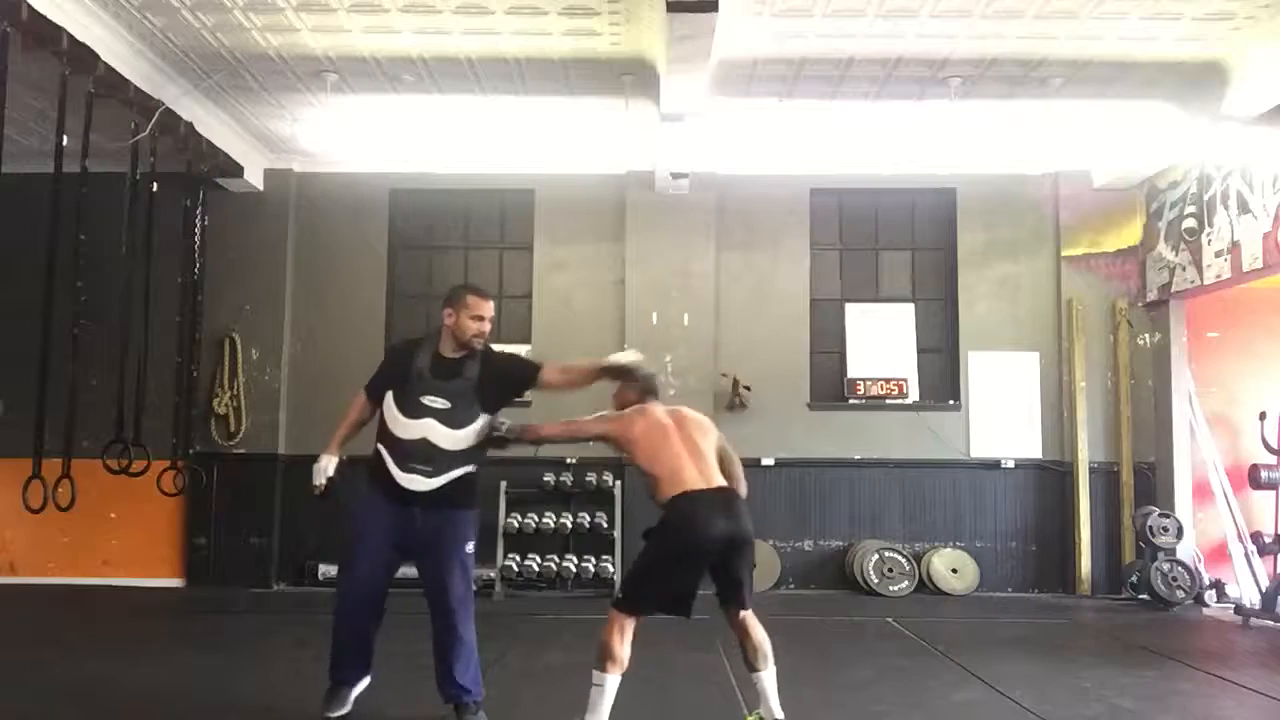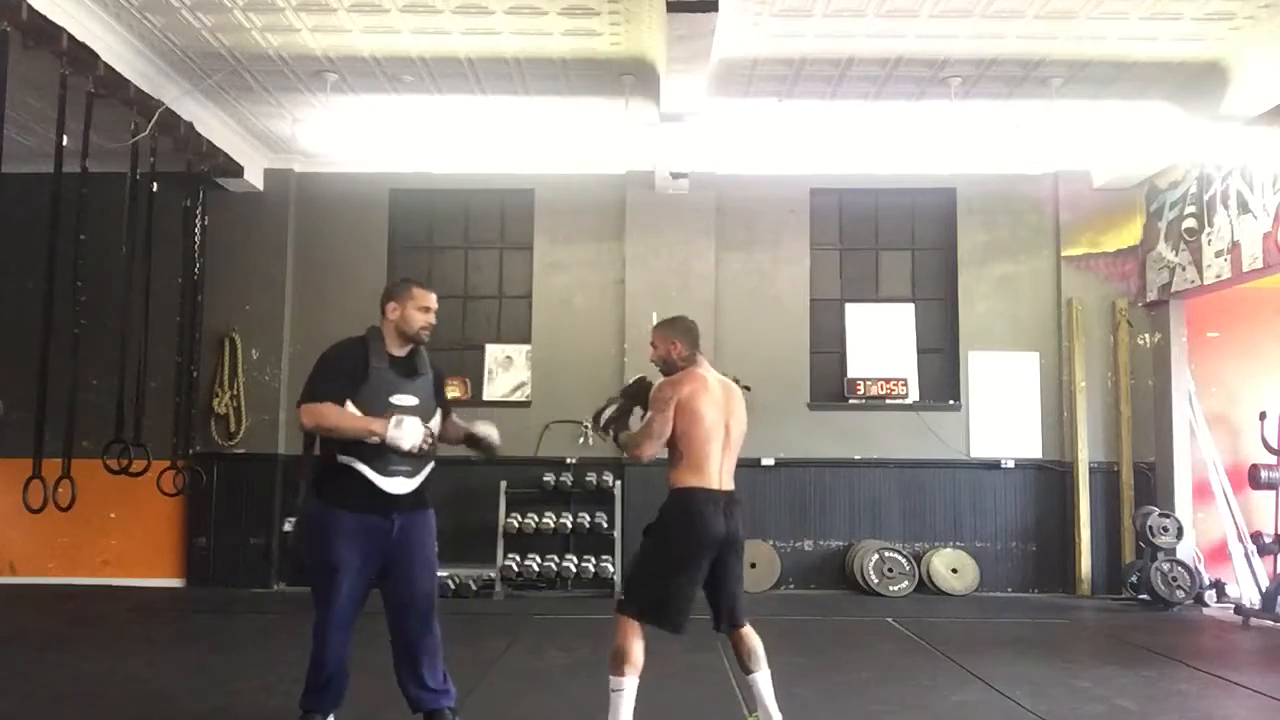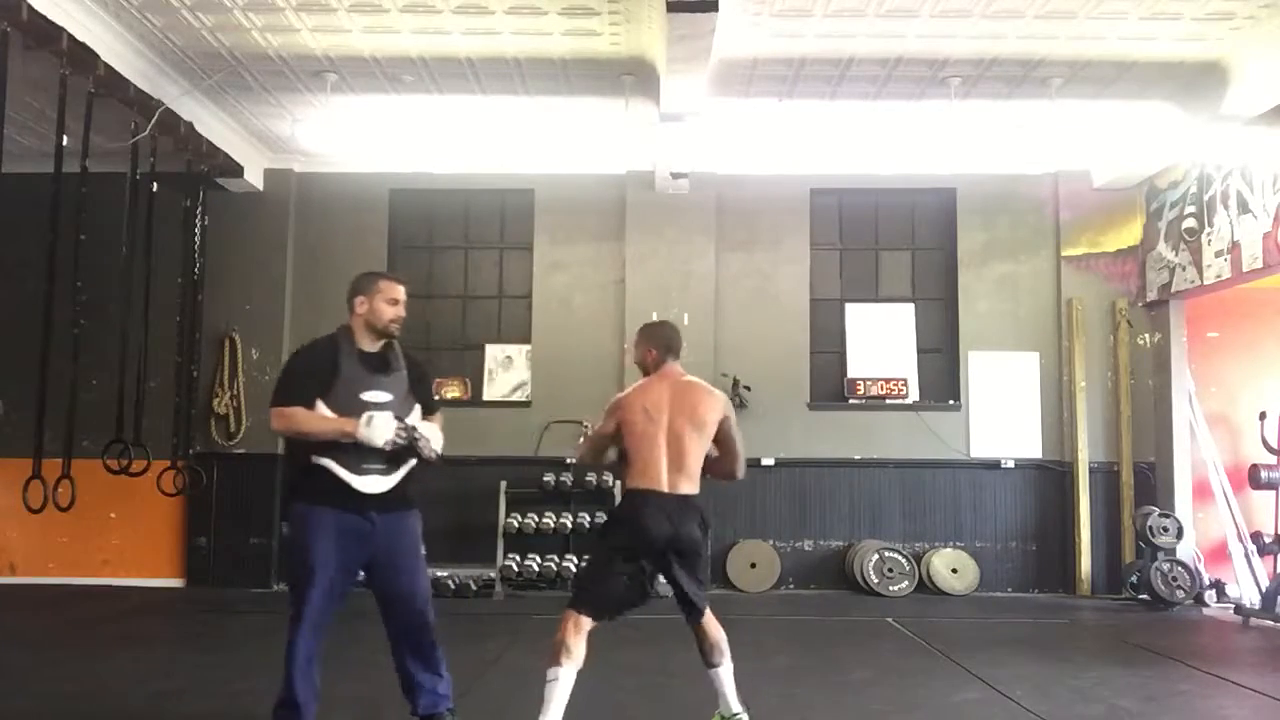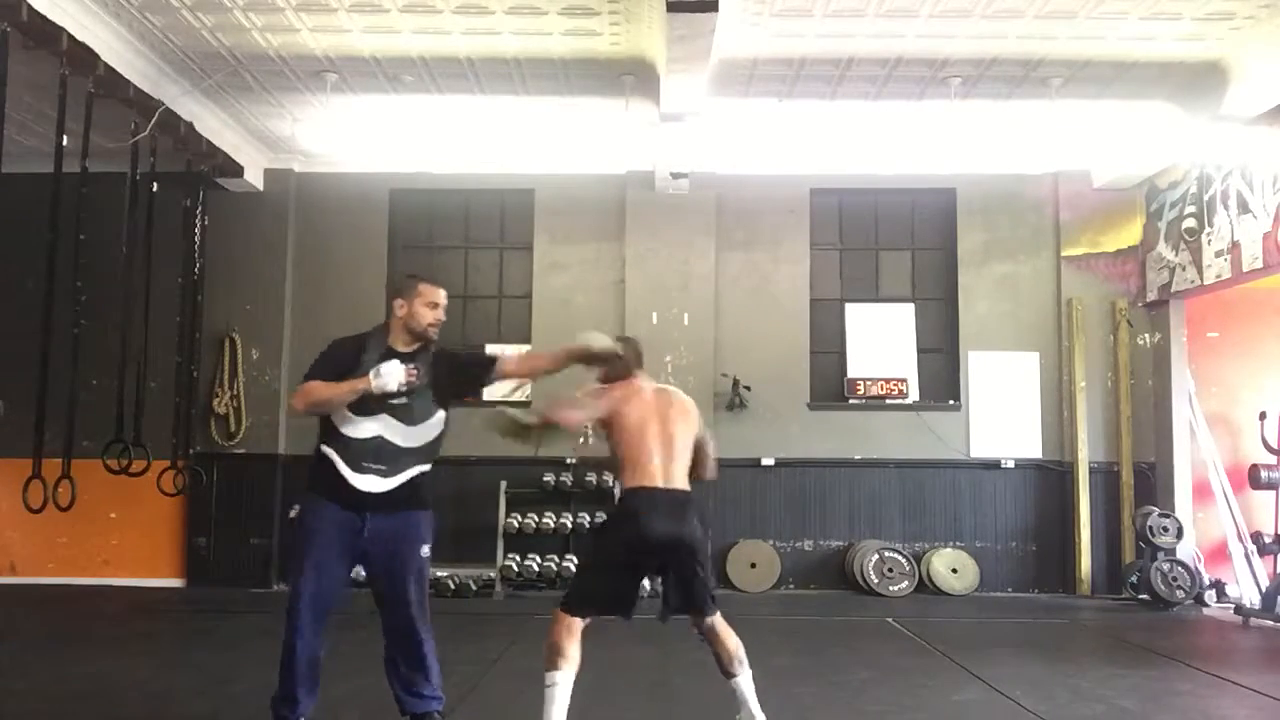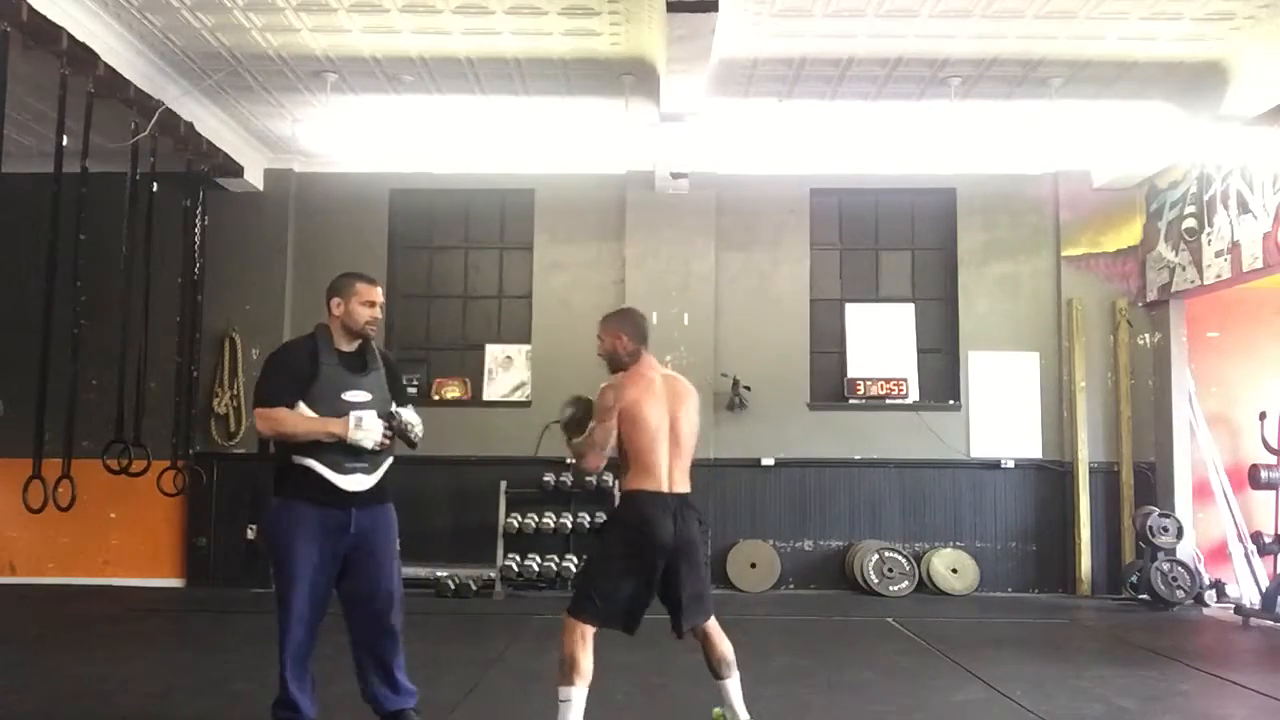
dt=1s
person 1, frame 1
left shoulder: (496, 366)
right shoulder: (404, 355)
left elbow: (551, 376)
right elbow: (368, 400)
left wrist: (605, 367)
right wrist: (332, 451)
left hip: (452, 507)
right hip: (383, 497)
left knee: (452, 603)
right knee: (359, 592)
right ankle: (348, 679)
person 1, frame 2
left shoulder: (428, 368)
right shoulder: (348, 356)
right elbow: (311, 414)
left wrist: (465, 432)
right wrist: (385, 427)
left hip: (412, 514)
right hip: (346, 512)
left knee: (418, 611)
right knee: (336, 613)
person 1, frame 3
left shoulder: (407, 366)
right shoulder: (317, 357)
left elbow: (431, 420)
right elbow: (282, 418)
left wrist: (431, 436)
right wrist: (357, 427)
left hip: (394, 512)
right hip: (325, 511)
left knee: (415, 614)
right knee: (310, 618)
person 1, frame 4
left shoulder: (451, 365)
right shoulder: (348, 352)
left elbow: (517, 365)
right elbow: (302, 400)
left wrist: (581, 352)
right wrist: (369, 383)
left hip: (402, 511)
right hip: (332, 505)
left knee: (407, 615)
right knee: (307, 610)
person 1, frame 5
left shoulder: (382, 362)
right shoulder: (295, 357)
left elbow: (398, 414)
right elbow: (266, 421)
left wrist: (407, 422)
right wrist: (345, 427)
left hip: (372, 508)
right hip: (305, 508)
left knee: (381, 608)
right knee: (299, 614)
person 2, frame 1
left shoulder: (623, 422)
right shoulder: (697, 420)
left elbow: (557, 430)
left wrist: (509, 430)
left hip: (689, 519)
right hip: (732, 513)
left knee: (622, 618)
right knee: (741, 613)
person 2, frame 2
left shoulder: (673, 387)
right shoulder: (733, 392)
left elbow: (645, 450)
left wrist: (616, 424)
right wrist: (650, 405)
left hip: (689, 511)
right hip: (728, 513)
left knee: (629, 619)
right knee: (735, 622)
person 2, frame 3
left shoulder: (627, 400)
right shoulder: (715, 399)
left elbow: (587, 453)
right elbow: (735, 470)
left hip: (638, 515)
right hip: (687, 518)
left knee: (578, 618)
right knee: (700, 613)
person 2, frame 4
left shoulder: (611, 394)
right shoulder: (684, 402)
left elbow: (564, 418)
right elbow: (707, 471)
left wrist: (520, 421)
left hip: (639, 517)
right hip: (683, 516)
left knee: (569, 618)
right knee: (709, 618)
person 2, frame 5
left shoulder: (616, 390)
right shoulder: (687, 389)
left elbow: (592, 461)
left wrist: (574, 433)
left hip: (640, 516)
right hip: (685, 516)
left knee: (579, 626)
right knee: (703, 623)
